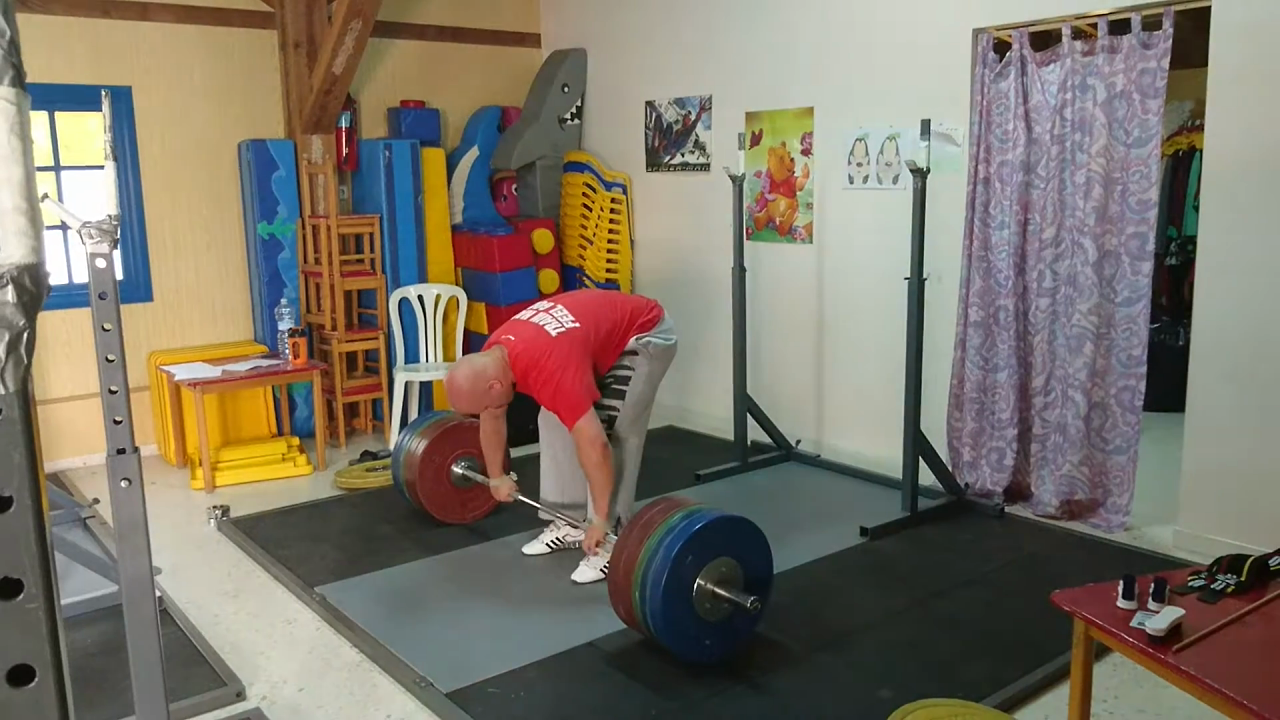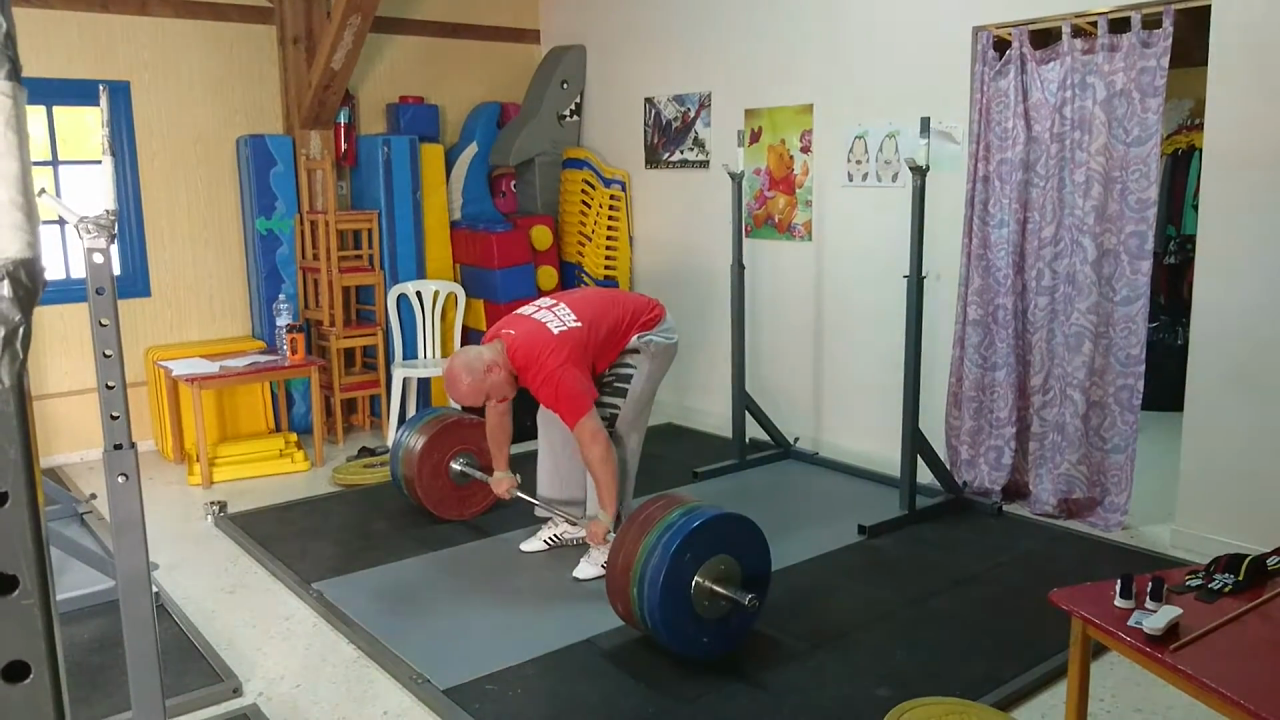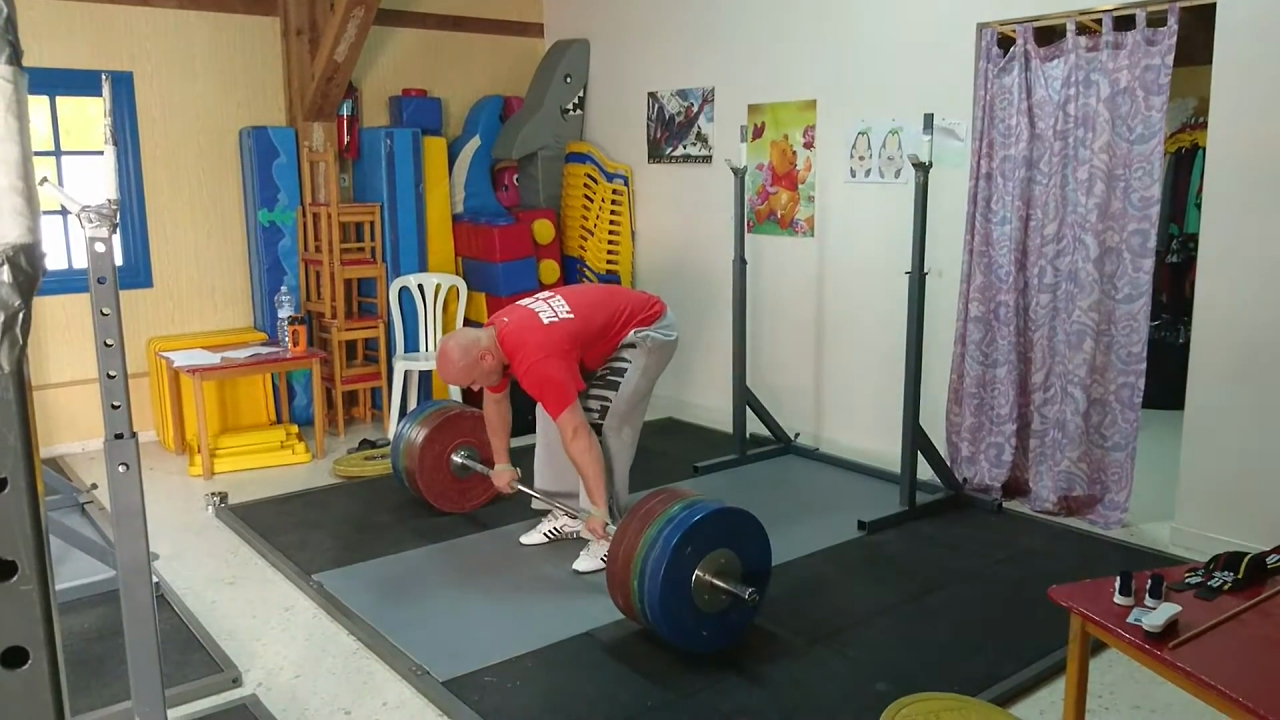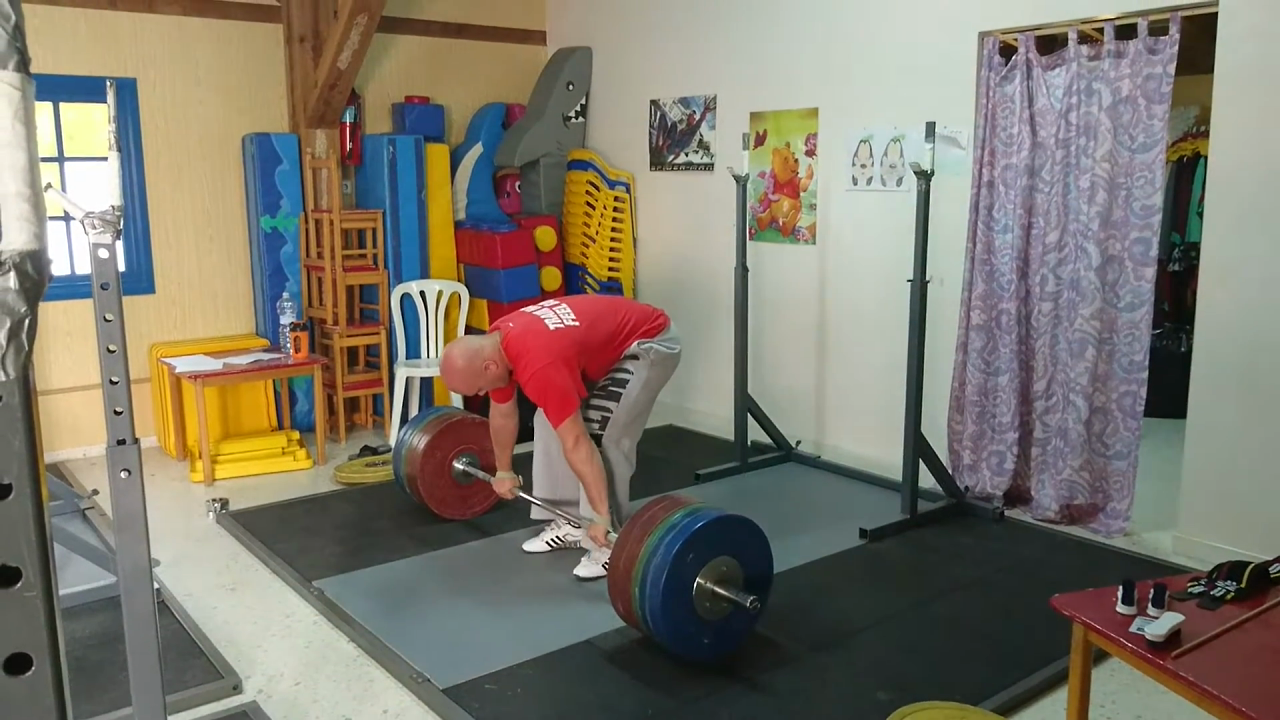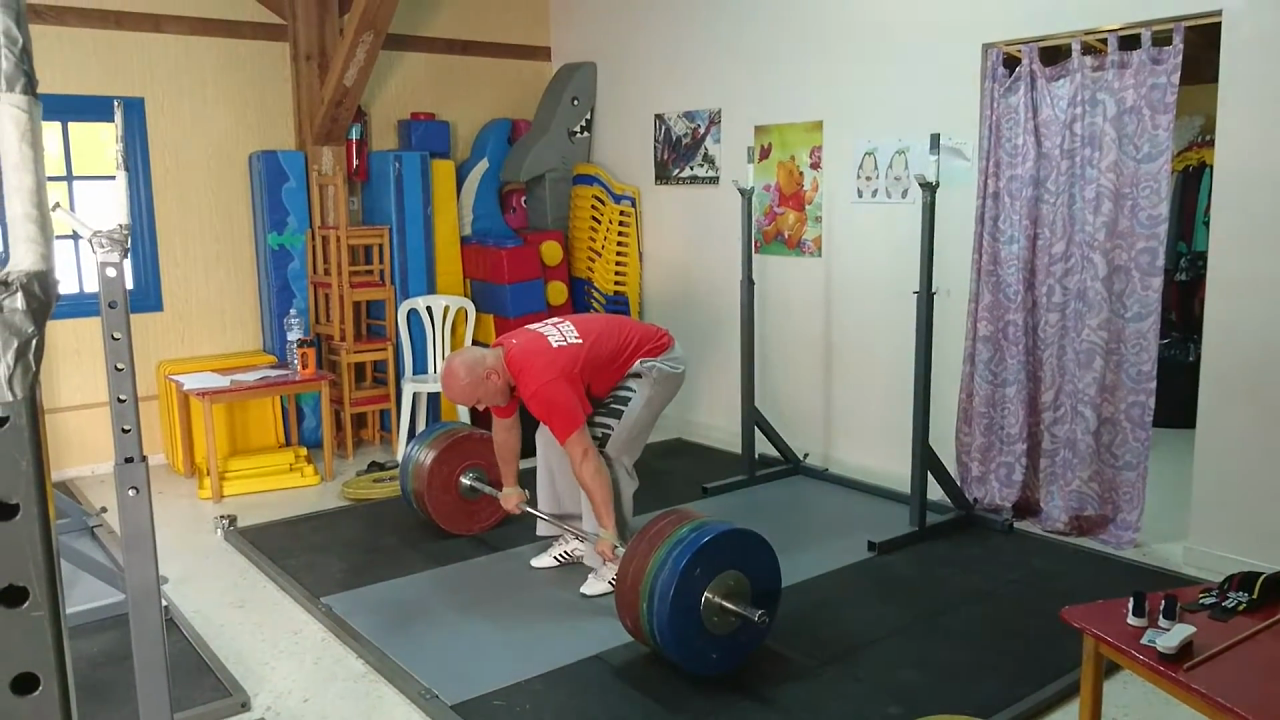
dt=1s
person 1, frame 1
left shoulder: (550, 371)
right shoulder: (490, 358)
left elbow: (595, 443)
right elbow: (492, 420)
left wrist: (600, 521)
right wrist: (496, 477)
left hip: (645, 334)
right hip: (603, 329)
left knee: (608, 429)
right knee: (555, 421)
left ankle: (611, 542)
right ankle: (569, 523)
person 1, frame 2
left shoulder: (549, 368)
right shoulder: (492, 349)
left elbow: (596, 441)
right elbow: (498, 412)
left wrist: (605, 516)
right wrist: (501, 471)
left hip: (646, 334)
right hip: (604, 326)
left knee: (608, 427)
right knee: (553, 418)
left ankle: (610, 540)
right ankle: (569, 520)
person 1, frame 3
left shoulder: (537, 359)
right shoulder: (491, 336)
left elbow: (577, 433)
right elbow: (495, 400)
left wrist: (598, 509)
right wrist: (502, 464)
left hip: (647, 330)
right hip: (606, 325)
left knee: (600, 423)
right knee: (553, 411)
left ankle: (608, 532)
right ankle: (568, 514)
person 1, frame 4
left shoulder: (539, 366)
right shoulder: (493, 344)
left elbow: (577, 443)
right elbow: (503, 414)
left wrist: (601, 517)
right wrist: (504, 471)
left hip: (650, 343)
right hip: (609, 339)
left knee: (600, 434)
right knee: (550, 422)
left ankle: (609, 543)
right ankle: (570, 523)
person 1, frame 5
left shoulder: (542, 382)
right shoulder: (497, 360)
left elbow: (585, 457)
right elbow: (506, 428)
left wrist: (608, 531)
right wrist: (510, 487)
left hip: (655, 362)
right hip: (614, 357)
left knee: (602, 449)
right knee: (552, 438)
left ankle: (615, 560)
right ankle: (577, 538)
